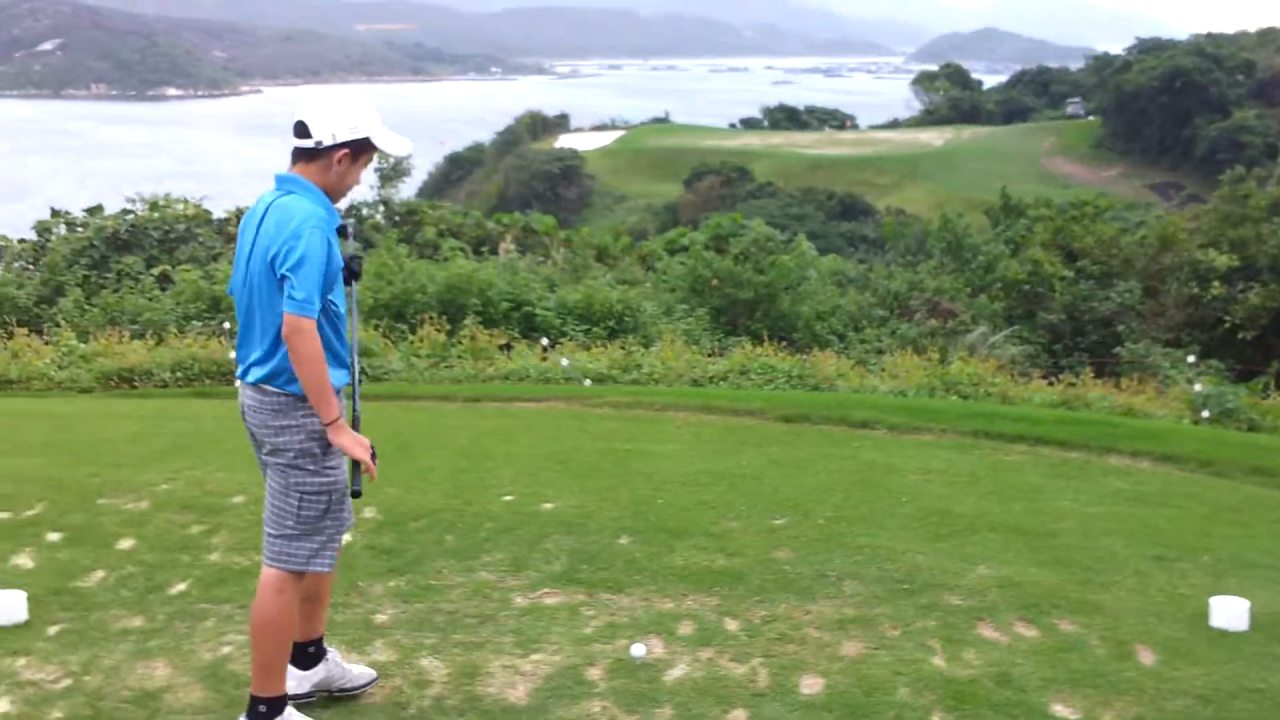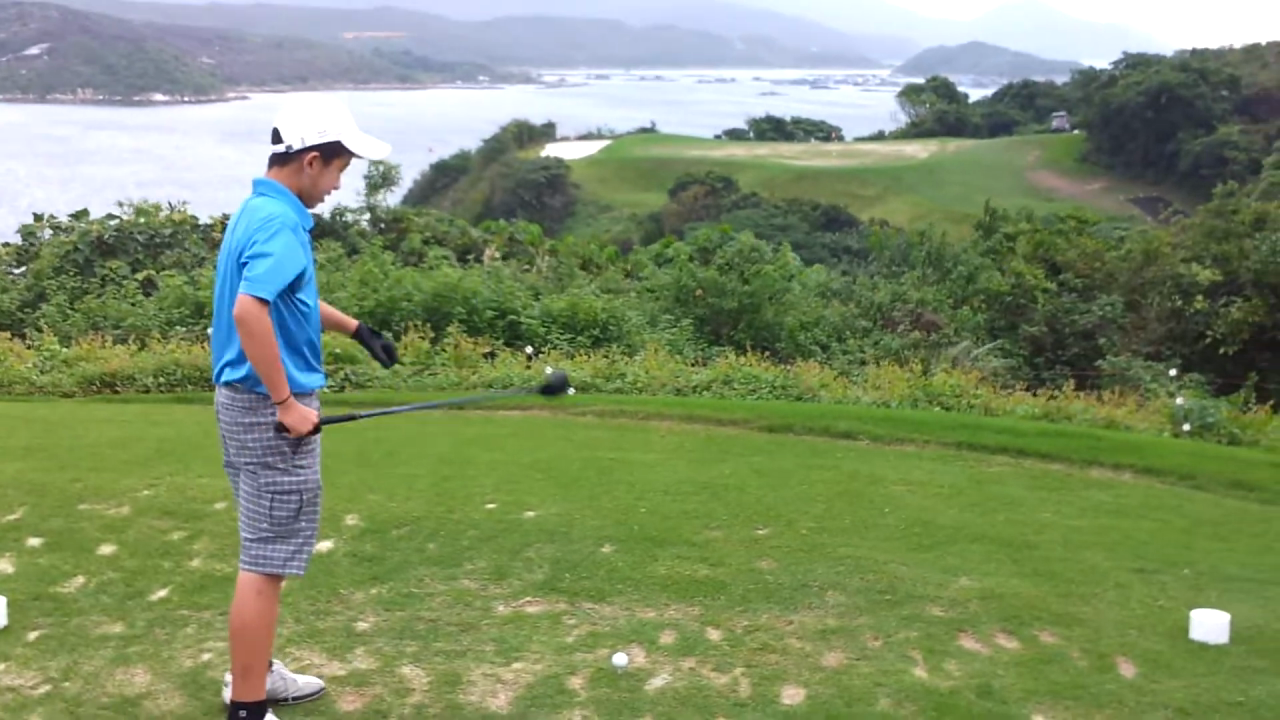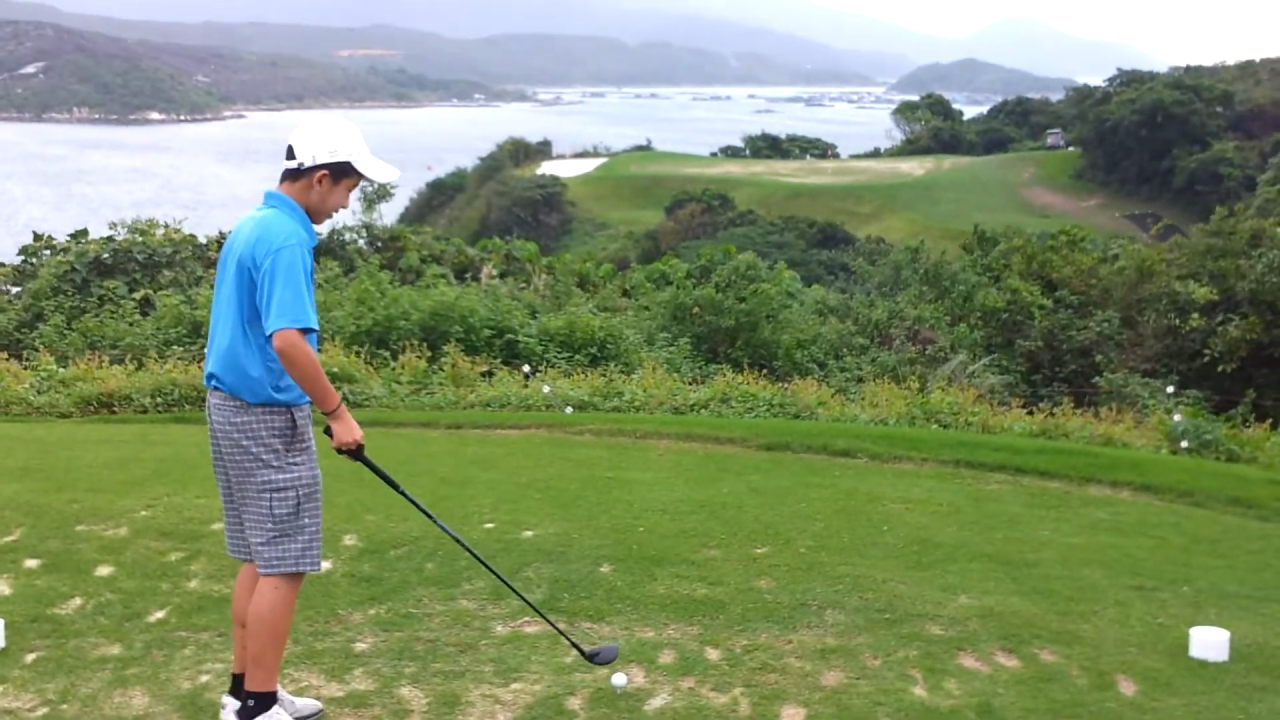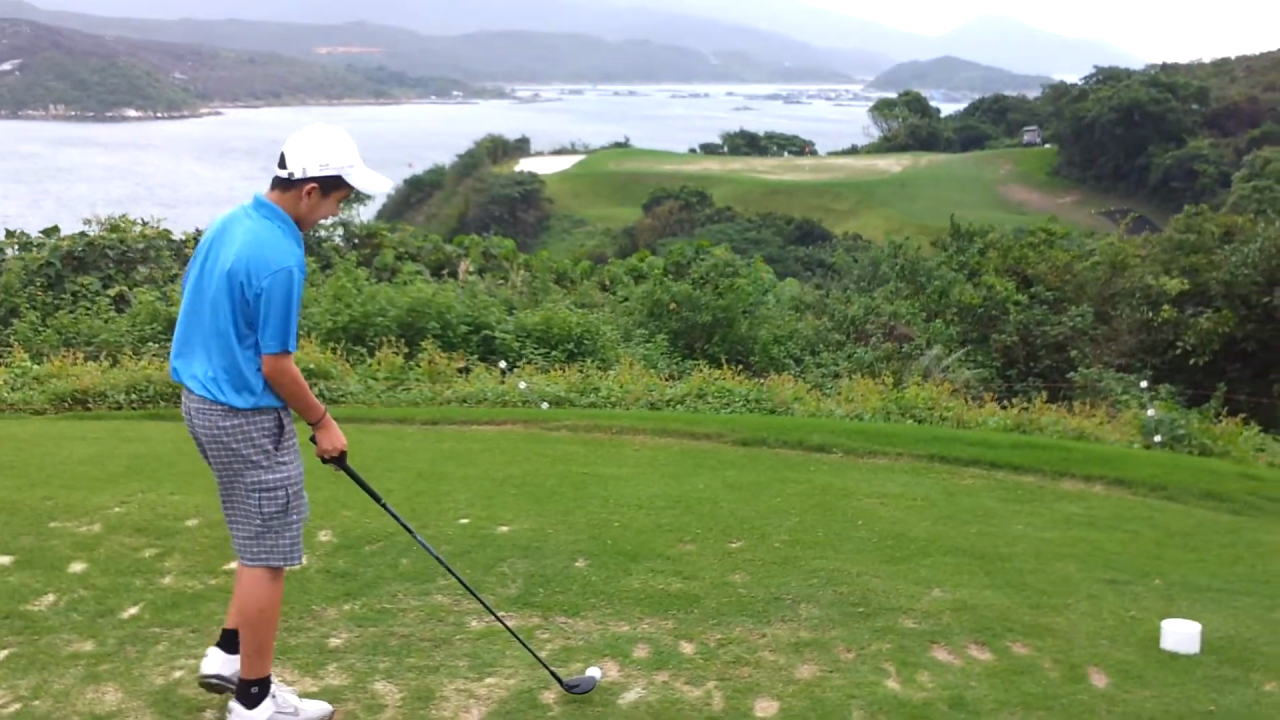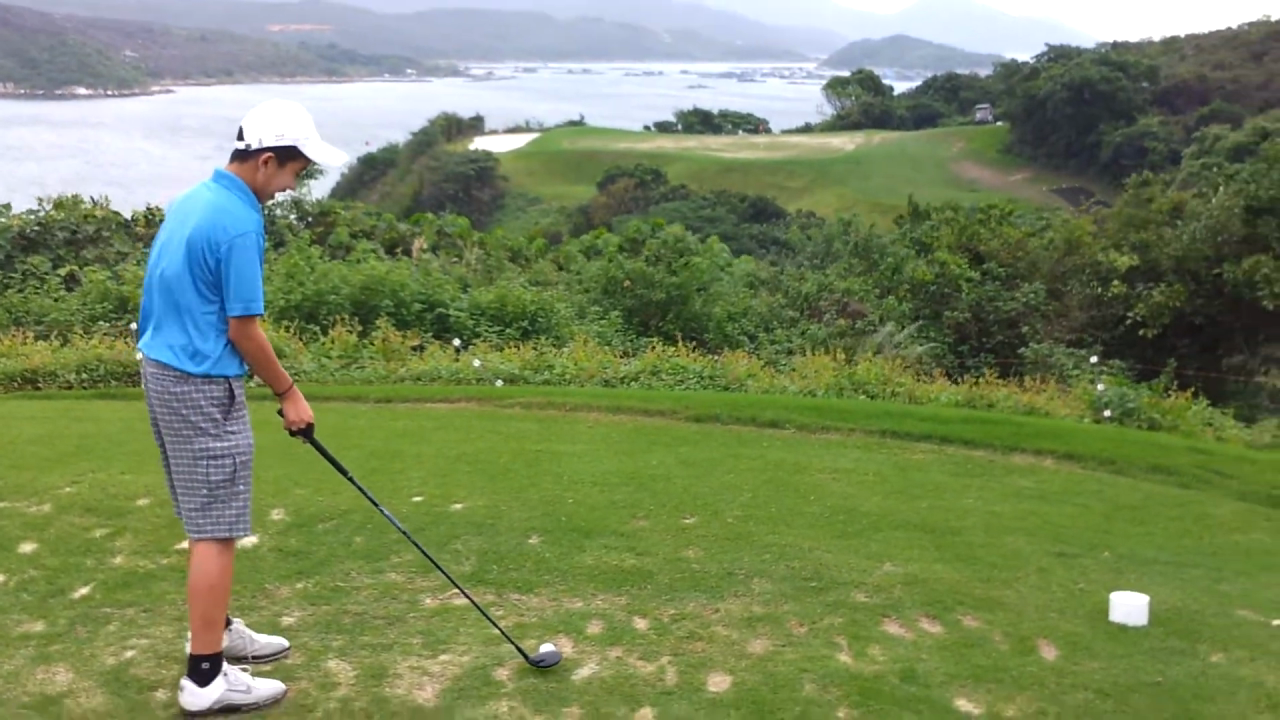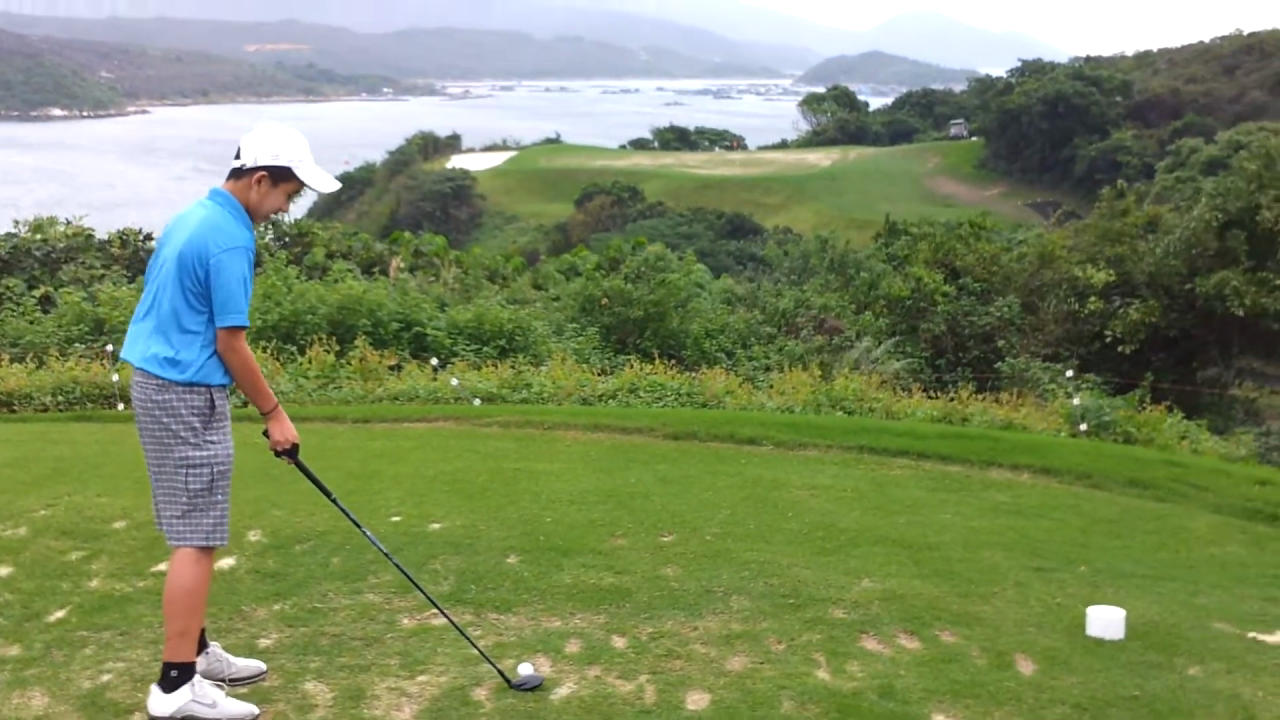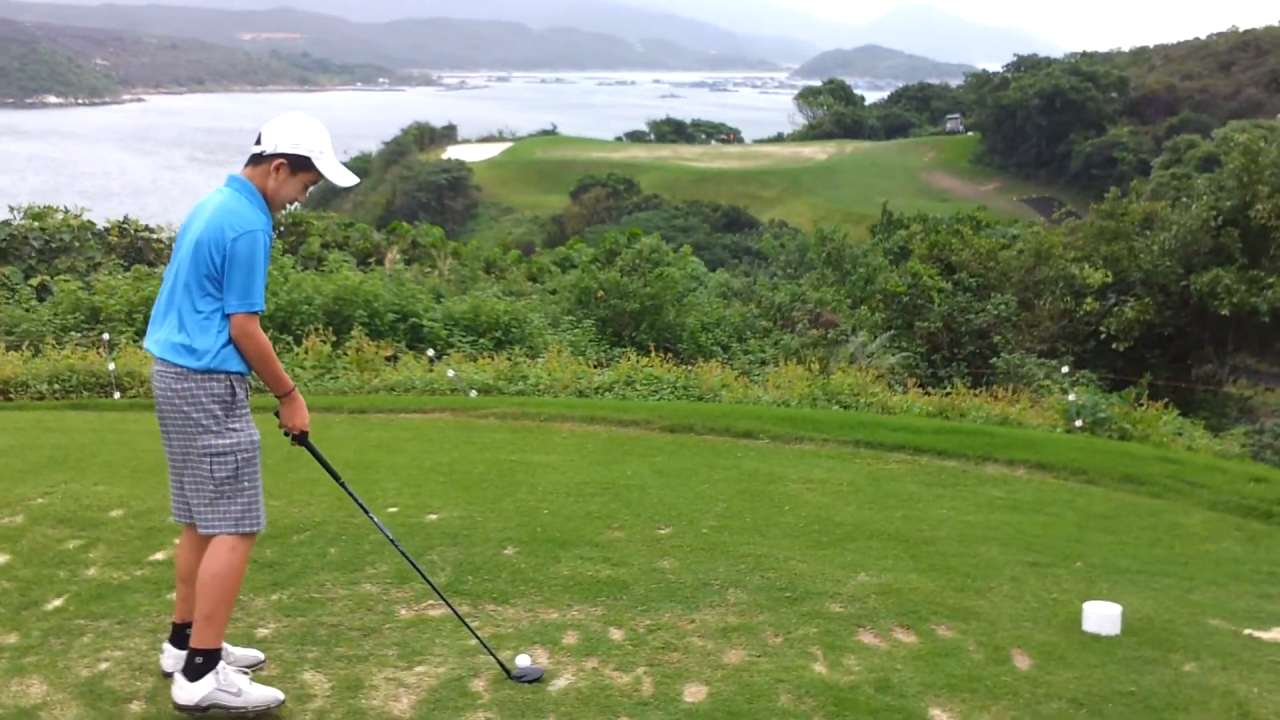
dt=0.4s
person 1, frame 1
left shoulder: (262, 210)
right shoulder: (311, 223)
right elbow: (298, 330)
right wrist: (336, 425)
left hip: (268, 394)
right hip: (298, 406)
left knee: (320, 537)
right knee: (291, 558)
left ankle: (309, 661)
person 1, frame 2
left shoulder: (258, 211)
right shoulder: (278, 220)
right elbow: (248, 310)
left wrist: (356, 327)
right wrist: (286, 402)
left hip: (248, 402)
right hip: (267, 411)
left knee: (267, 550)
right knee: (265, 562)
person 1, frame 3
left shoulder: (252, 225)
right shoulder: (286, 239)
right elbow: (287, 340)
right wrist: (337, 412)
left hip: (232, 406)
right hip: (268, 416)
left knee: (257, 559)
right knee: (283, 565)
person 1, frame 4
left shoulder: (228, 223)
right shoulder: (279, 258)
left elbow: (198, 306)
right elbow: (275, 366)
right wrist: (323, 422)
left hip: (203, 401)
right hip: (247, 417)
left knee: (260, 546)
right knee: (265, 557)
left ankle: (229, 651)
person 1, frame 5
left shoulder: (192, 200)
right shoulder: (239, 223)
right elbow: (243, 329)
right wrist: (288, 393)
left hip: (165, 370)
right hip: (202, 385)
left knee: (209, 519)
right knee: (216, 528)
left ankle: (215, 629)
person 1, frame 6
left shoulder: (192, 216)
right shoulder: (231, 239)
right elbow: (230, 344)
right wrist: (274, 413)
left hip: (157, 384)
right hip: (188, 396)
left knee: (191, 531)
right knee: (195, 539)
left ankle: (193, 649)
person 1, frame 7
left shoulder: (214, 204)
right shoulder: (247, 223)
right elbow: (243, 329)
right wrist: (289, 396)
left hip: (177, 374)
right hip: (207, 385)
left knee: (203, 520)
right knee: (234, 526)
left ankle: (186, 641)
right ankle: (201, 670)
